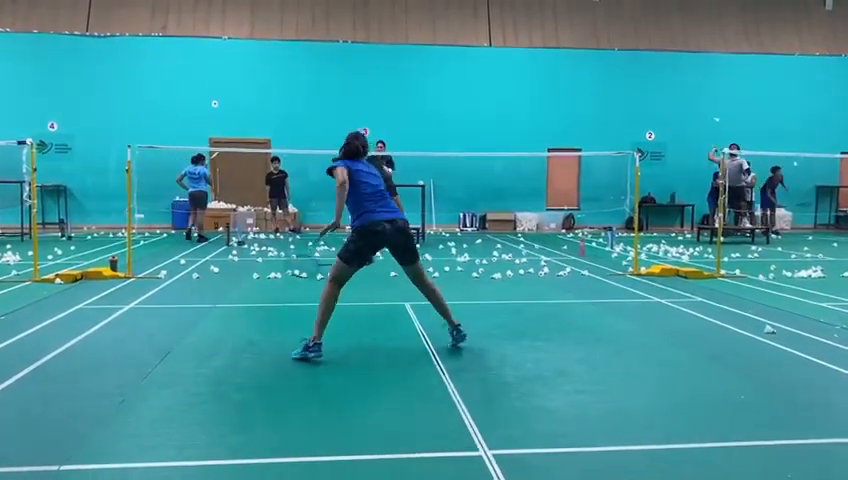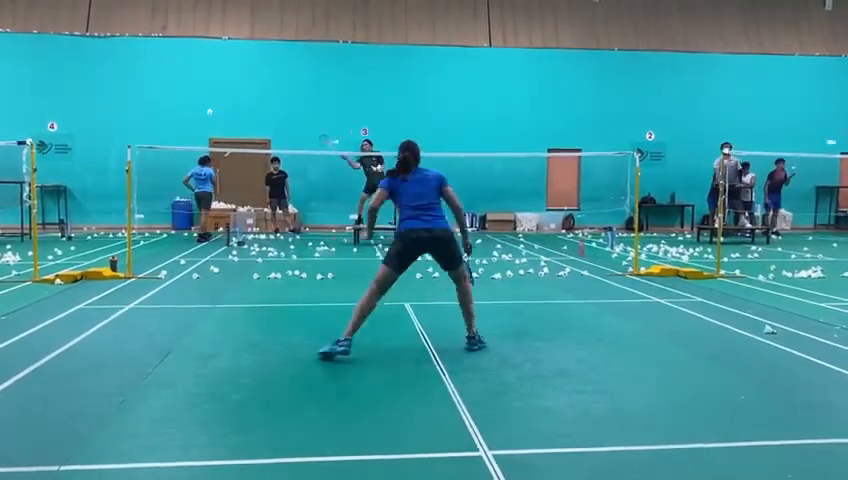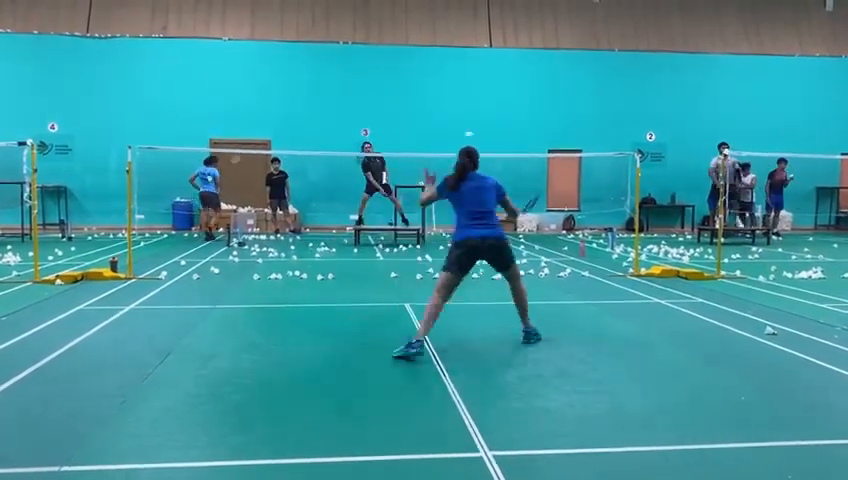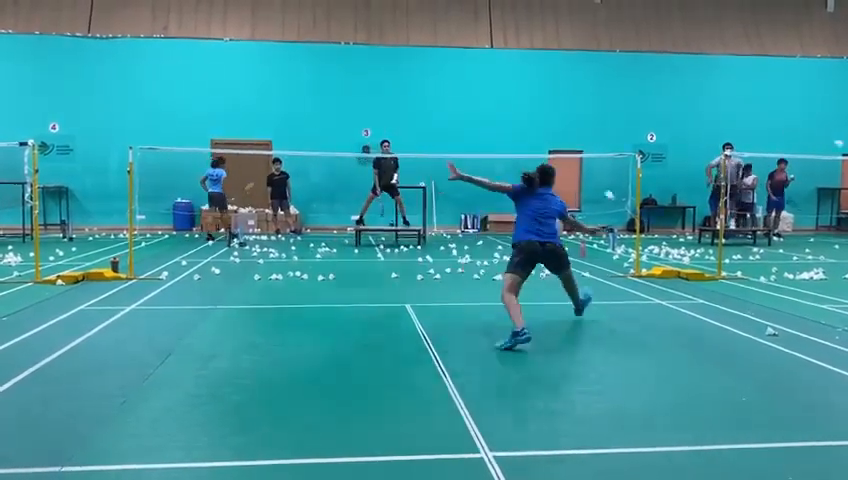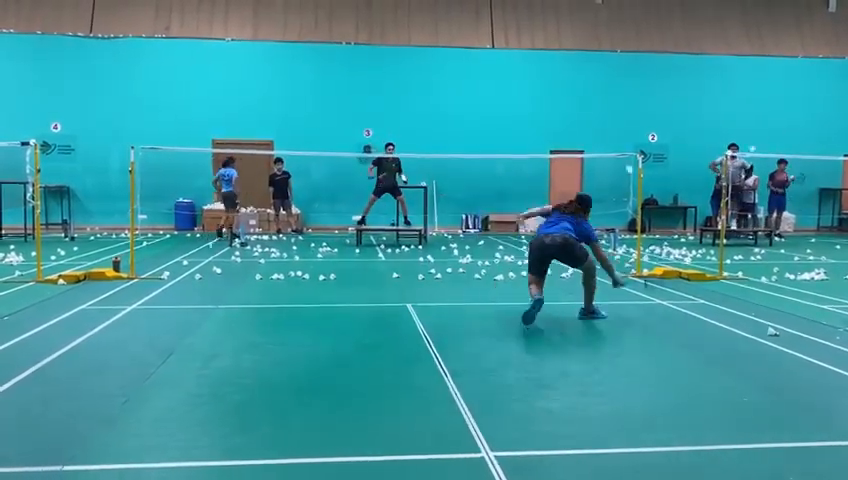
dt=0.3s
person 1, frame 1
left shoulder: (341, 165)
right shoulder: (373, 170)
left elbow: (342, 182)
left wrist: (337, 218)
right wrist: (370, 251)
left hip: (369, 228)
right hip: (398, 225)
left knee: (334, 281)
right knee: (422, 280)
left ankle: (315, 343)
right ankle: (454, 328)
person 1, frame 2
left shoulder: (392, 180)
right shoulder: (436, 176)
left elbow: (373, 206)
right elbow: (458, 208)
left wrist: (369, 233)
right wrist: (465, 237)
left hip: (409, 235)
right hip: (440, 234)
left knee: (376, 289)
right knee: (462, 280)
left ankle: (344, 340)
right ankle: (472, 335)
person 1, frame 3
left shoulder: (450, 183)
right shoulder: (492, 183)
left elbow: (423, 201)
right elbow: (513, 213)
left wrist: (429, 185)
right wrist: (511, 214)
left hip: (465, 243)
right hip: (494, 241)
left knee: (440, 293)
right knee: (515, 280)
left ankle: (418, 341)
right ankle: (528, 330)
person 1, frame 4
left shoulder: (523, 190)
right shoulder: (557, 201)
left elbow: (492, 186)
right elbow: (572, 224)
left wrist: (463, 177)
right wrist: (588, 230)
left hip: (525, 246)
right hip: (552, 247)
left knee: (508, 293)
right knee: (566, 273)
left ankle: (520, 330)
right ankle: (578, 303)
person 1, frame 5
left shoulder: (557, 210)
right shoulder: (585, 226)
left elbow: (540, 210)
right elbow: (601, 257)
right wrist: (614, 277)
left hip: (539, 243)
right hip: (564, 241)
left knee: (534, 285)
right knee: (590, 268)
left ankle: (537, 298)
right ankle: (588, 309)
